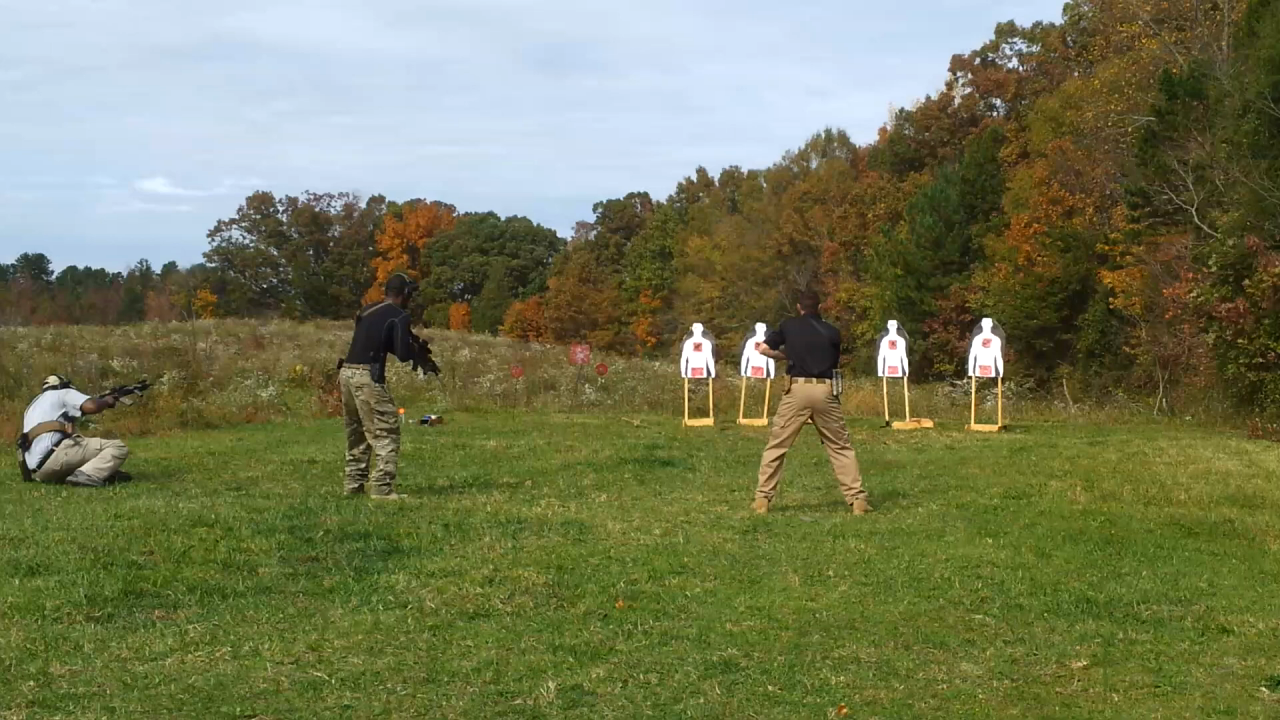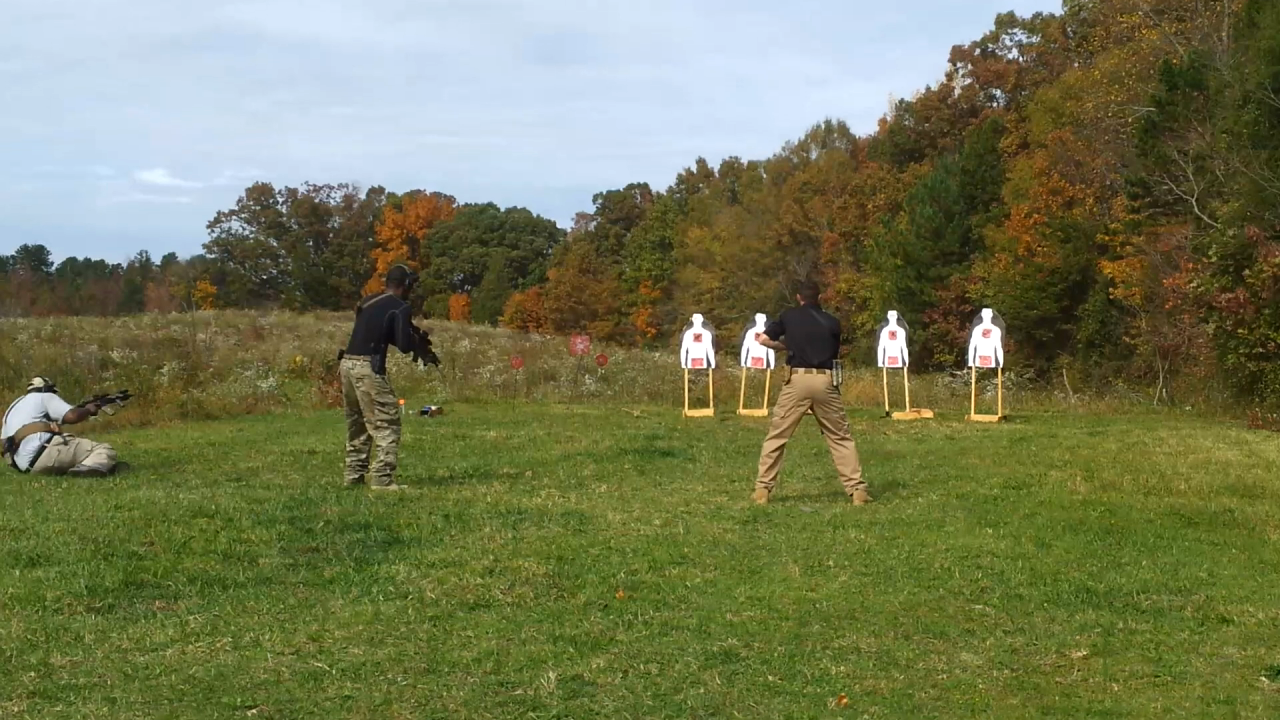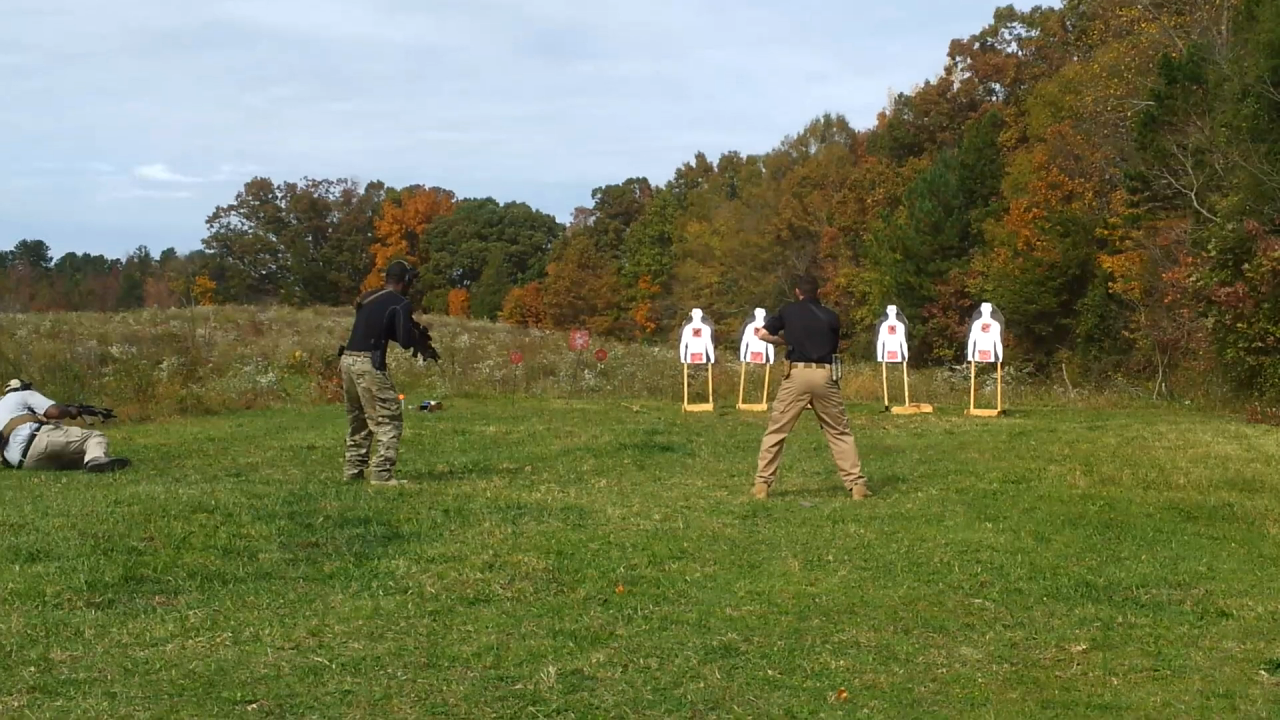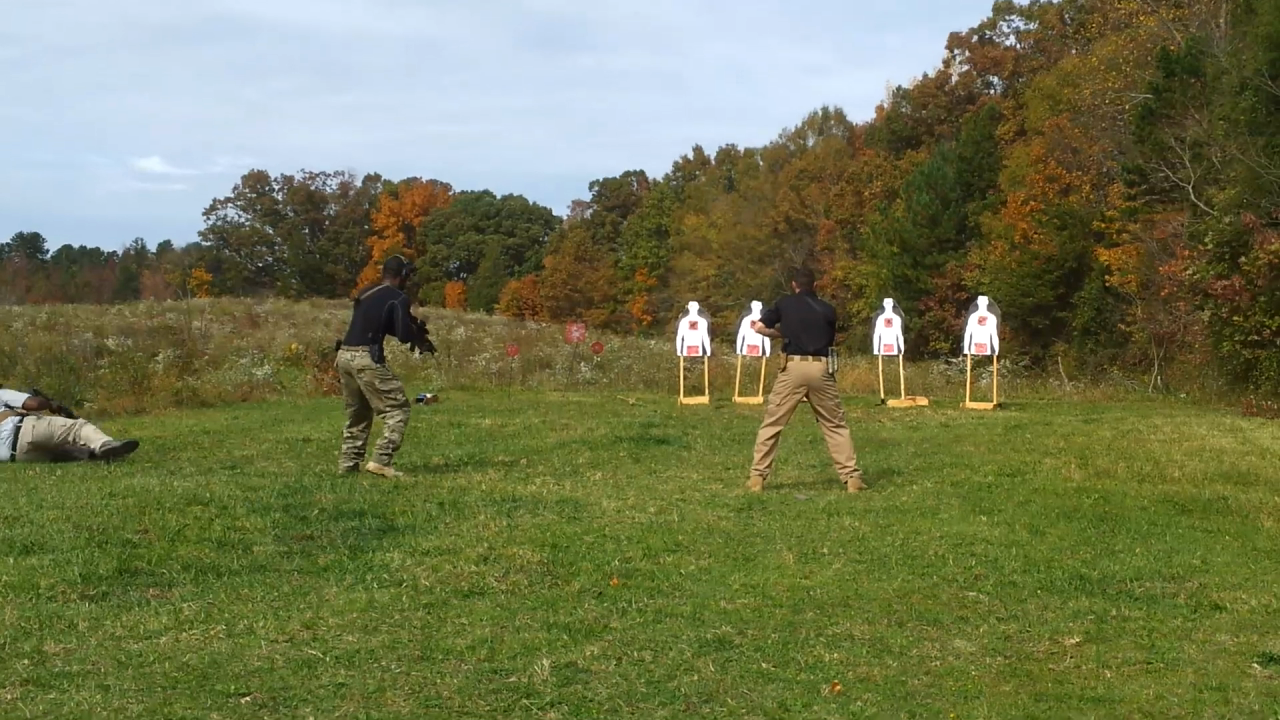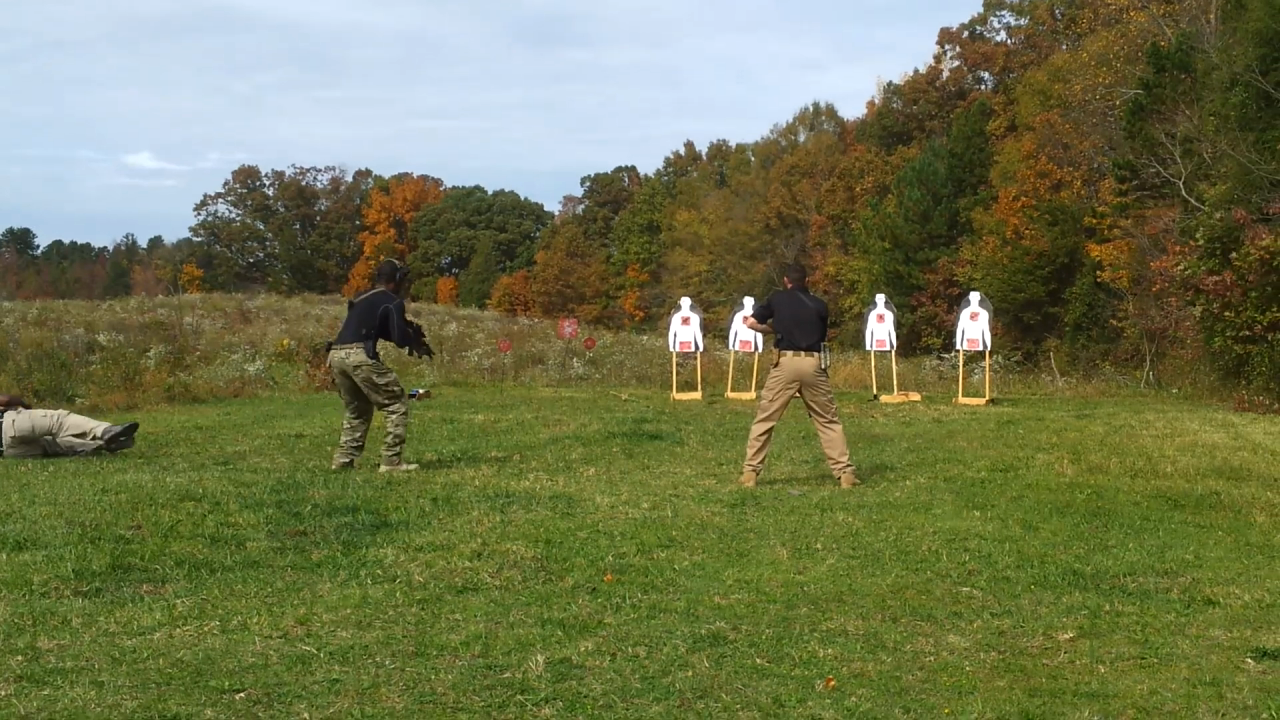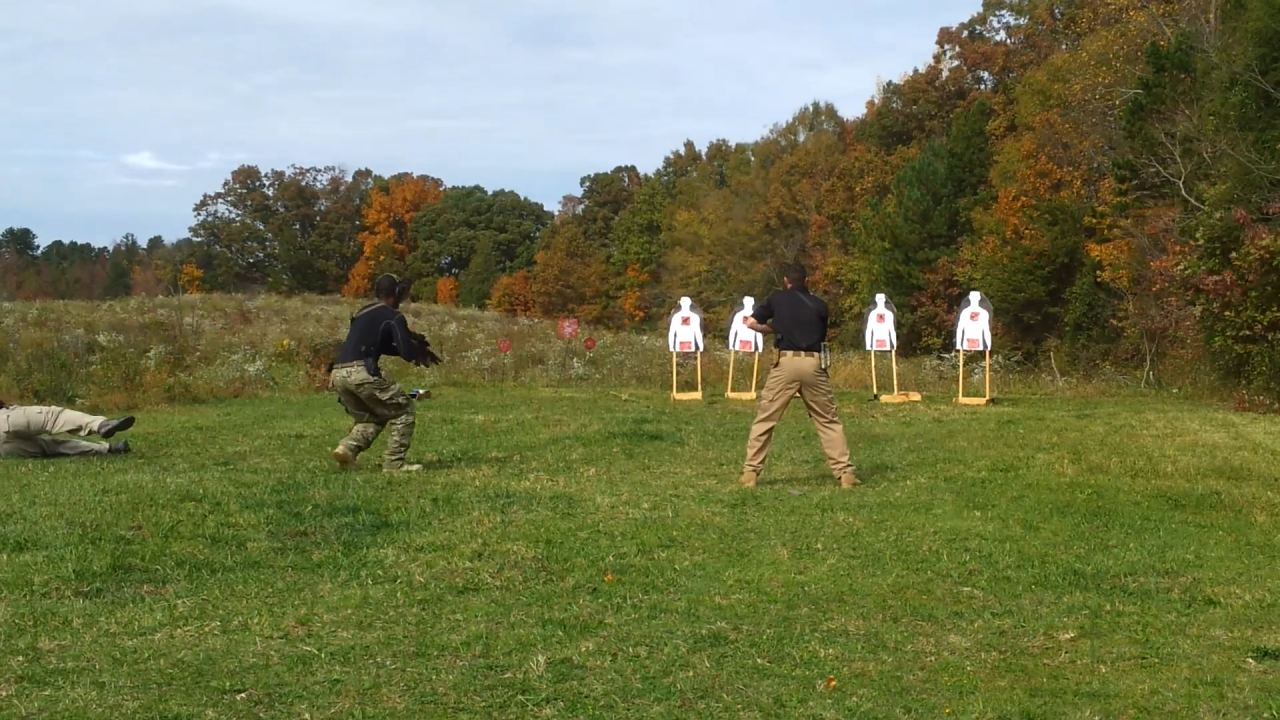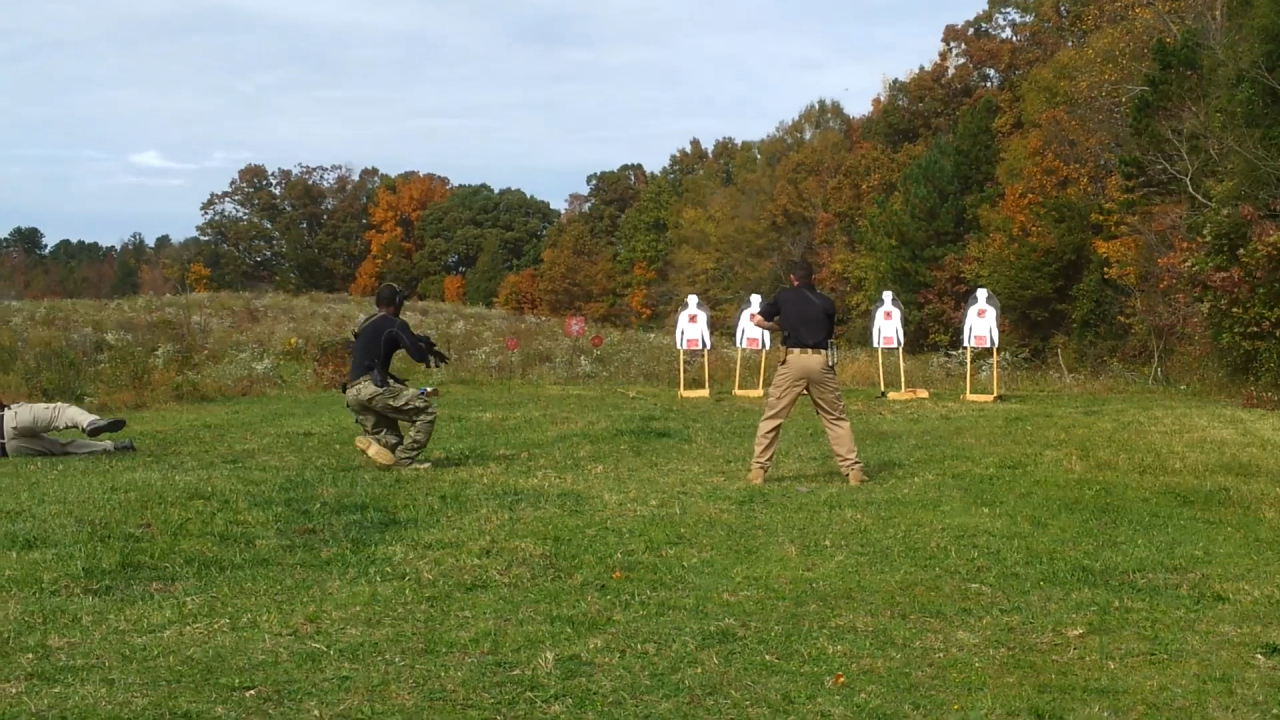
dt=0.1s
person 1, frame 1
left shoulder: (789, 325)
right shoulder: (832, 332)
left elbow: (763, 348)
right elbow: (835, 364)
left hip: (797, 389)
right hip: (825, 391)
left knee: (776, 446)
right knee: (841, 447)
left ankle: (762, 499)
right ankle: (857, 499)
person 1, frame 2
left shoulder: (789, 316)
right shoulder: (832, 322)
left elbow: (763, 339)
right elbow: (835, 354)
left hip: (797, 380)
right hip: (825, 381)
left knee: (776, 436)
right knee: (841, 437)
left ankle: (762, 489)
right ankle: (857, 490)
person 1, frame 3
left shoulder: (788, 310)
right shoulder: (831, 317)
left elbow: (763, 334)
right elbow: (834, 348)
left hip: (797, 375)
right hip: (825, 376)
left knee: (776, 431)
right knee: (840, 433)
left ankle: (762, 484)
right ankle: (857, 484)
person 1, frame 4
left shoulder: (784, 303)
right shoulder: (828, 310)
left elbow: (759, 327)
right elbow: (830, 341)
left hip: (793, 368)
right hip: (821, 369)
left knee: (771, 424)
right knee: (836, 425)
left ankle: (757, 477)
right ankle: (852, 478)
person 1, frame 5
left shoulder: (777, 299)
right shoulder: (820, 305)
left elbow: (751, 322)
right elbow: (822, 336)
left hip: (785, 363)
right hip: (813, 364)
left knee: (764, 419)
right knee: (828, 421)
left ankle: (750, 472)
right ankle: (845, 473)
person 1, frame 6
left shoulder: (777, 299)
right shoulder: (820, 305)
left elbow: (751, 322)
right elbow: (822, 336)
left hip: (785, 363)
right hip: (813, 364)
left knee: (765, 419)
right knee: (829, 421)
left ankle: (750, 472)
right ankle: (845, 473)
person 1, frame 7
left shoulder: (783, 296)
right shoulder: (826, 303)
left elbow: (758, 320)
right elbow: (829, 334)
left hip: (792, 360)
right hip: (820, 361)
left knee: (771, 418)
right knee: (836, 418)
left ankle: (758, 469)
right ankle: (853, 470)
person 2, frame 1
left shoulder: (366, 311)
right shoulder: (399, 316)
right elbow: (403, 354)
left wrist: (406, 344)
right wrist: (413, 346)
left hip: (347, 373)
right hip: (367, 377)
left knee: (356, 434)
right knee: (386, 433)
left ankle: (353, 487)
right ankle: (381, 488)
person 2, frame 2
left shoulder: (367, 302)
right shoulder: (400, 308)
right elbow: (404, 346)
left wrist: (406, 337)
right wrist: (414, 338)
left hip: (347, 364)
right hip: (368, 368)
left knee: (357, 425)
right knee: (386, 424)
left ankle: (353, 477)
right ankle: (381, 479)
person 2, frame 3
left shoulder: (367, 298)
right shoulder: (401, 304)
right elbow: (405, 341)
left wrist: (409, 333)
right wrist: (415, 334)
left hip: (347, 360)
right hip: (367, 364)
left knee: (357, 422)
right knee: (388, 421)
left ankle: (353, 472)
right ankle: (379, 473)
person 2, frame 4
left shoulder: (365, 293)
right shoulder: (399, 298)
right elbow: (404, 335)
left wrist: (412, 330)
right wrist: (416, 330)
left hip: (345, 355)
right hip: (366, 358)
left knee: (357, 415)
right knee: (397, 408)
left ankle: (349, 465)
right ankle: (381, 461)
person 2, frame 5
left shoulder: (361, 297)
right shoulder: (393, 302)
right elbow: (400, 339)
left wrist: (410, 336)
right wrist: (413, 336)
left hip: (336, 356)
right hip: (358, 356)
left knee: (357, 413)
right knee: (396, 402)
left ankle: (343, 461)
right ankle: (391, 461)
person 2, frame 6
left shoulder: (361, 313)
right shoulder: (393, 317)
right elbow: (407, 352)
right wrist: (419, 349)
left hip: (338, 374)
right hip: (361, 372)
left knee: (373, 419)
right knee: (404, 411)
left ankle: (347, 449)
right ankle: (394, 463)
person 2, frame 7
left shoulder: (364, 326)
right shoulder: (395, 324)
right elbow: (420, 355)
left wrist: (390, 378)
right wrist: (425, 347)
left hip: (352, 393)
right hip: (370, 387)
left knee: (390, 438)
right knee: (426, 410)
left ankle: (374, 443)
right ankle: (407, 461)
